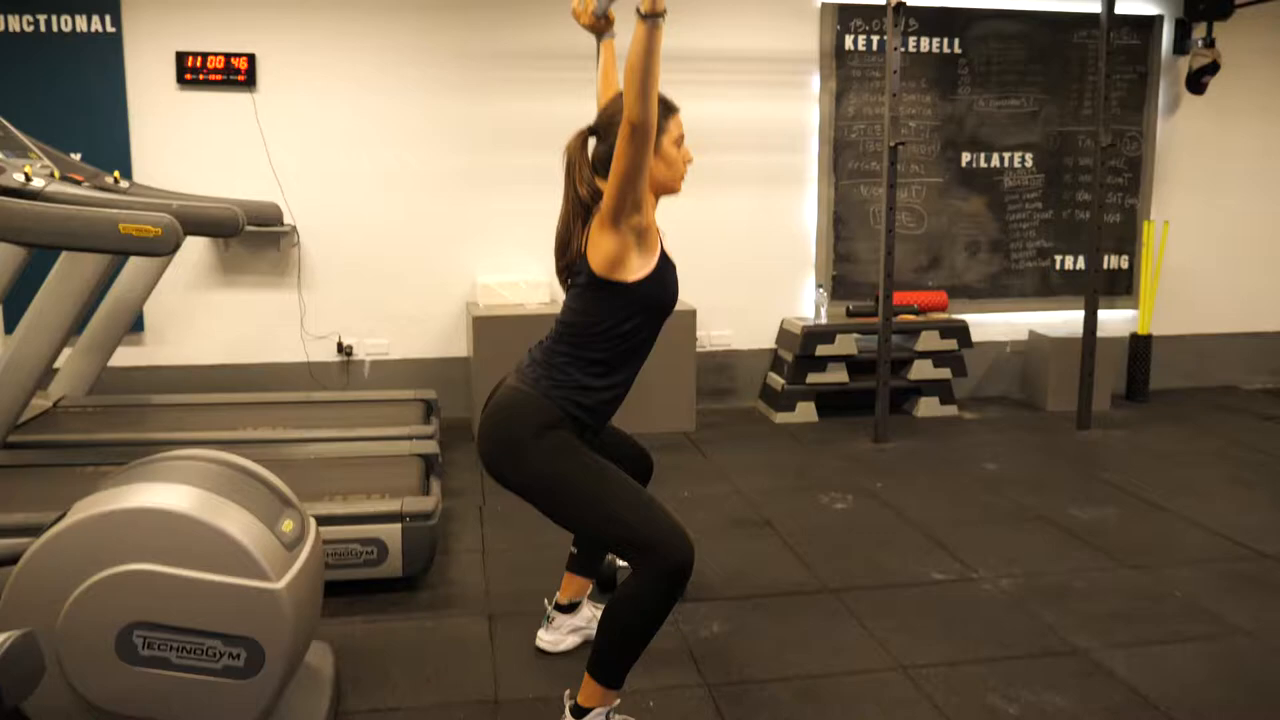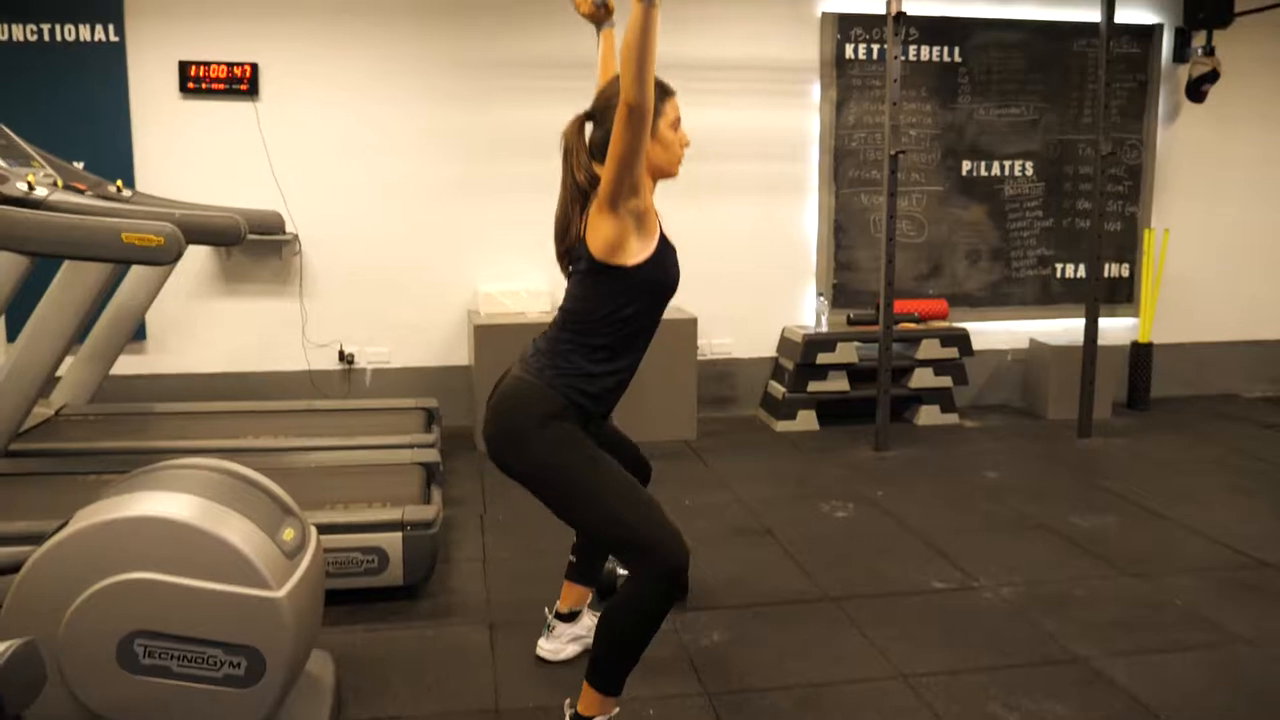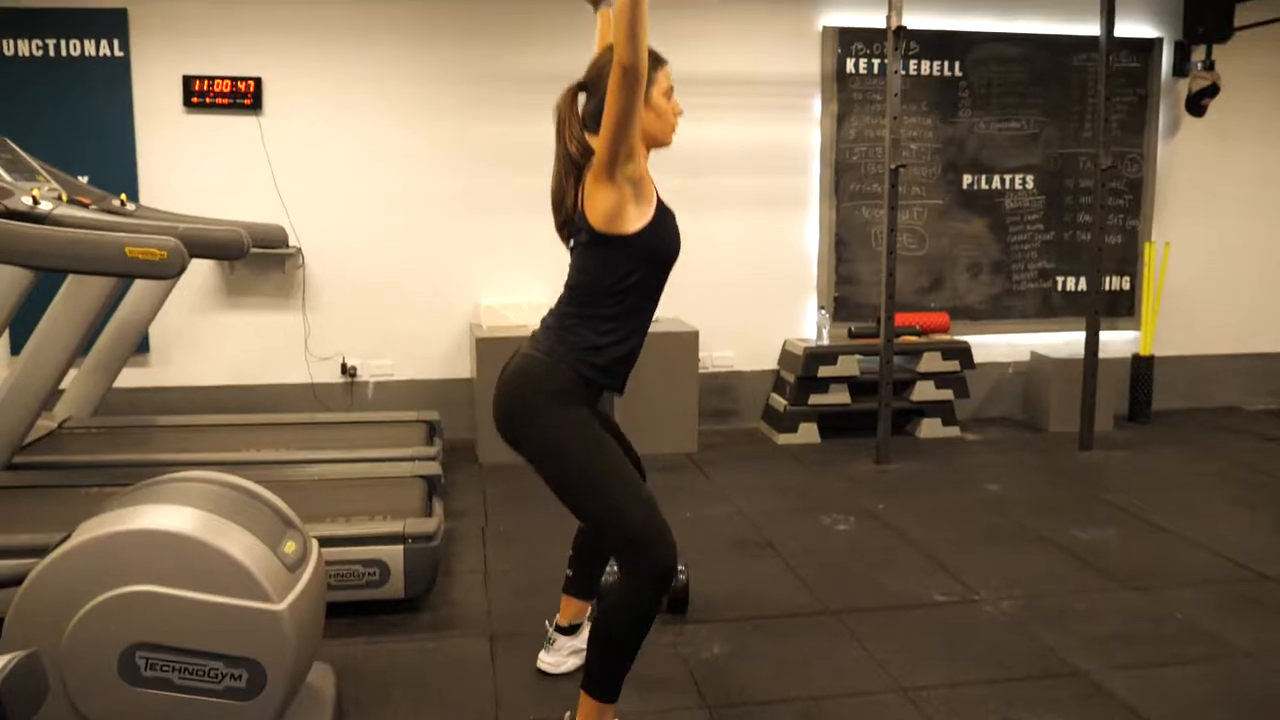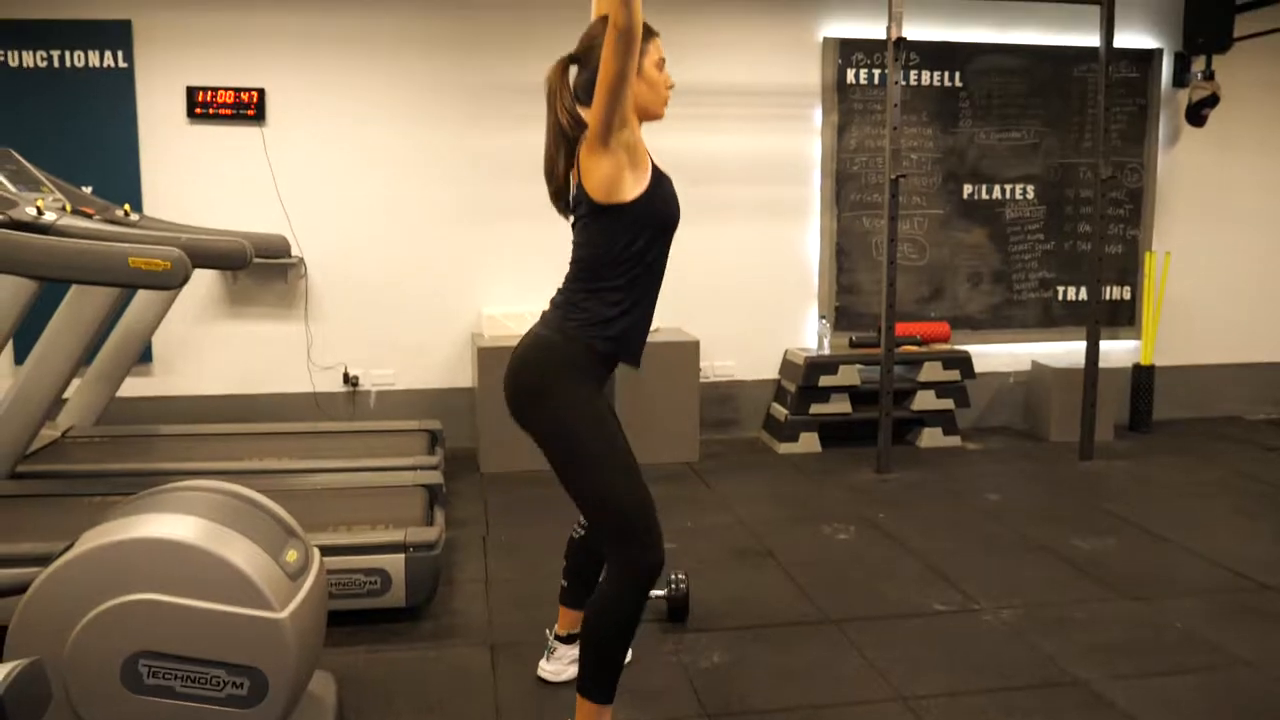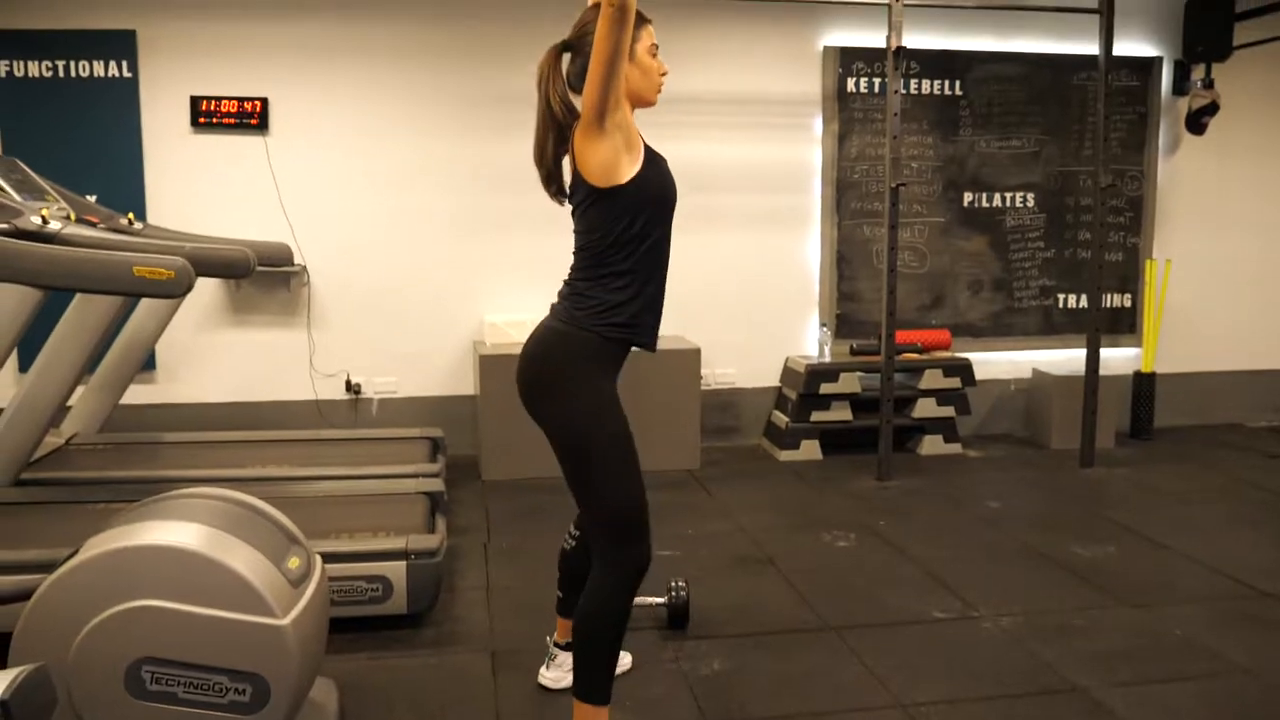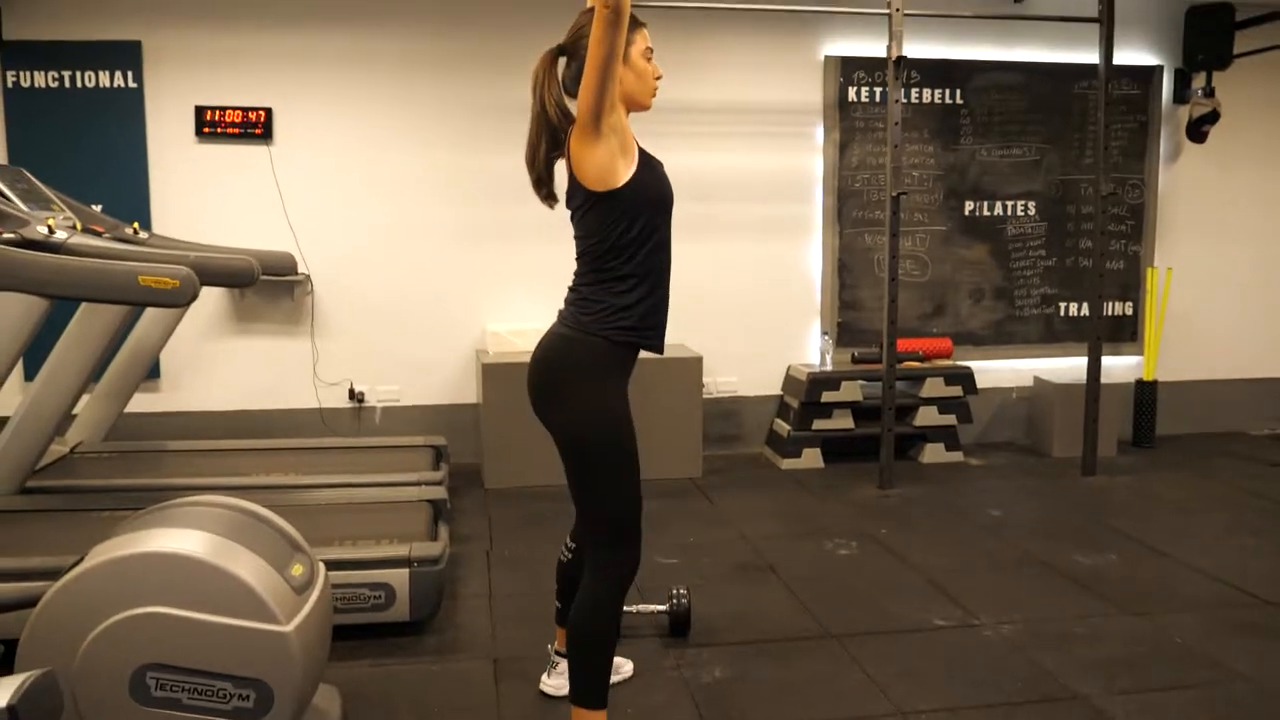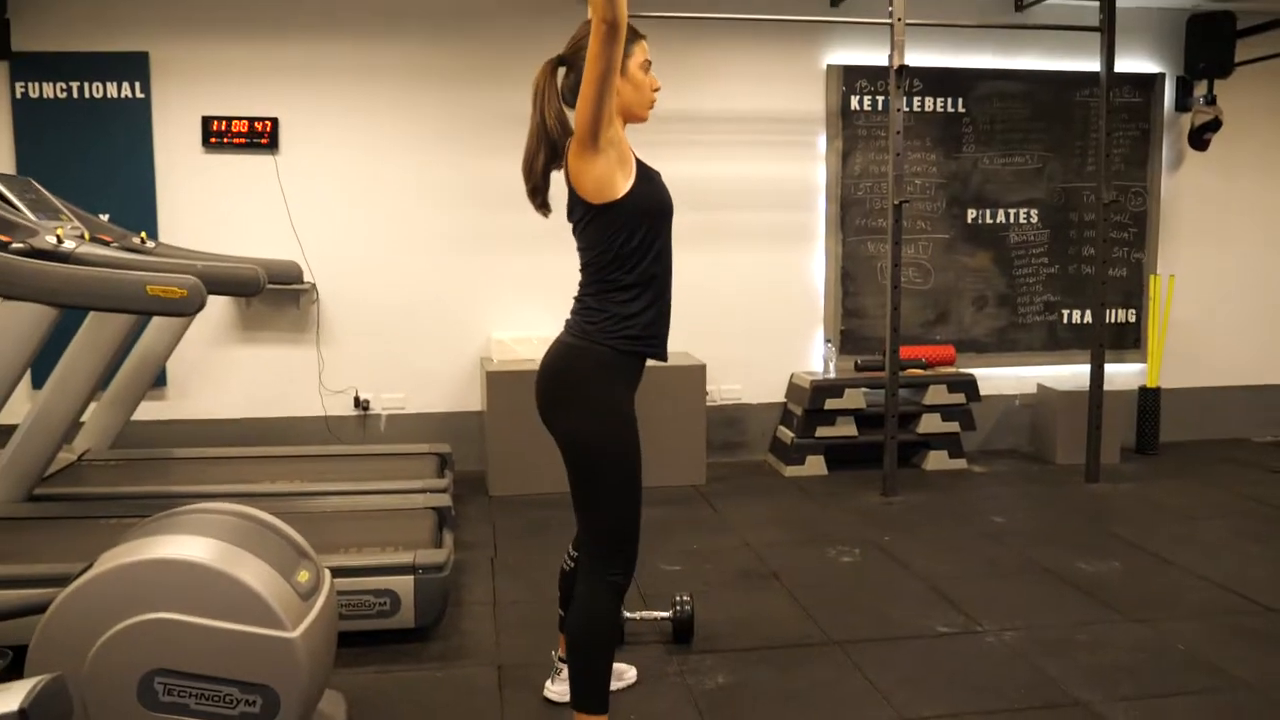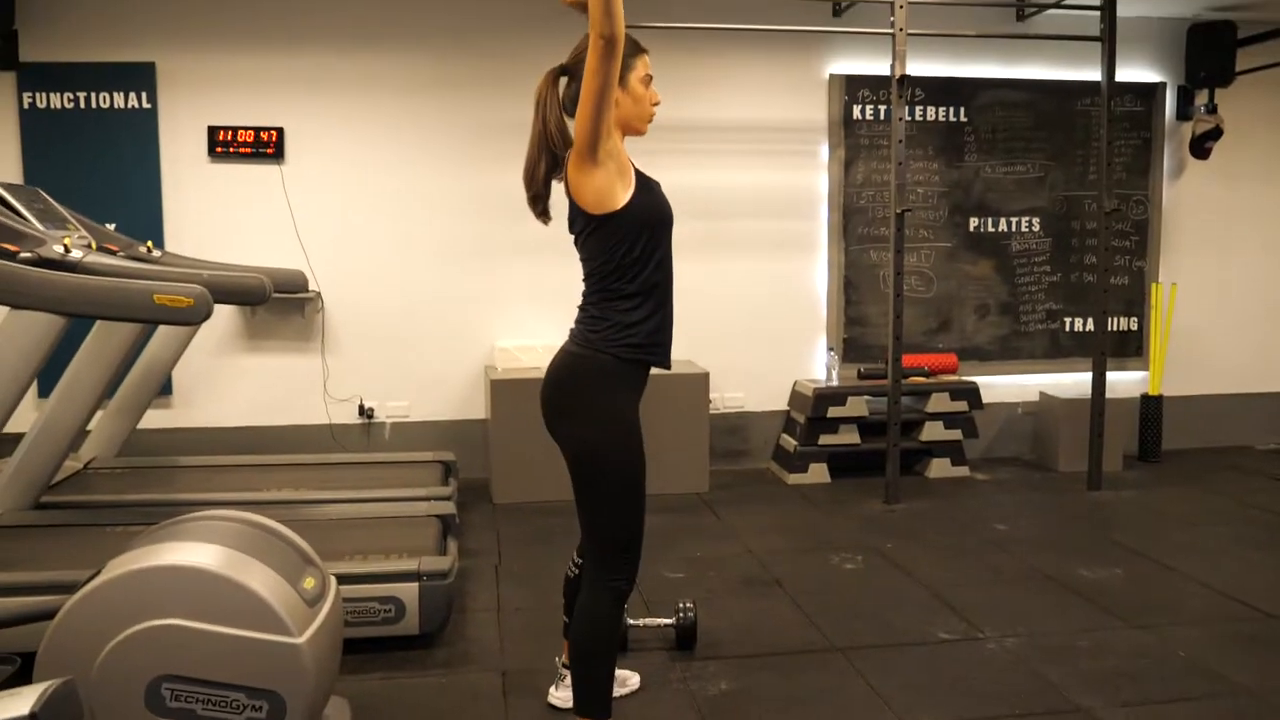
dt=0.1s
person 1, frame 1
left shoulder: (618, 211)
right shoulder: (623, 223)
left elbow: (619, 114)
right elbow: (631, 120)
left hip: (541, 414)
right hip: (529, 432)
left knee: (631, 471)
right knee: (667, 553)
left ankle: (567, 611)
person 1, frame 2
left shoulder: (619, 193)
right shoulder: (622, 206)
left elbow: (616, 98)
right elbow: (630, 100)
left hip: (545, 406)
right hip: (535, 421)
left knee: (629, 475)
right knee: (662, 557)
left ankle: (567, 619)
person 1, frame 3
left shoulder: (608, 161)
right shoulder: (619, 175)
left elbow: (615, 62)
right elbow: (624, 60)
left hip: (556, 386)
right hip: (546, 396)
left knee: (622, 485)
right knee: (652, 556)
left ankle: (568, 633)
person 1, frame 4
left shoulder: (610, 140)
right shoulder: (612, 145)
left hip: (567, 367)
right hip: (559, 375)
left knee: (613, 500)
right knee: (639, 549)
left ankle: (568, 641)
person 1, frame 5
left shoulder: (608, 130)
right shoulder: (604, 132)
left hip: (574, 356)
right hip: (572, 364)
left knee: (604, 517)
right knee: (626, 548)
left ankle: (567, 651)
person 1, frame 6
left shoulder: (606, 135)
right shoulder: (599, 136)
left hip: (584, 361)
right hip: (585, 368)
left knee: (597, 524)
right knee: (615, 551)
left ankle: (568, 659)
person 1, frame 7
left shoulder: (603, 143)
right shoulder: (596, 147)
left hip: (593, 369)
right hip: (591, 375)
left knee: (599, 536)
right knee: (612, 557)
person 1, frame 8
left shoulder: (606, 159)
right shoulder: (596, 160)
left hip: (597, 377)
right hip: (596, 383)
left knee: (602, 544)
right knee: (614, 564)
